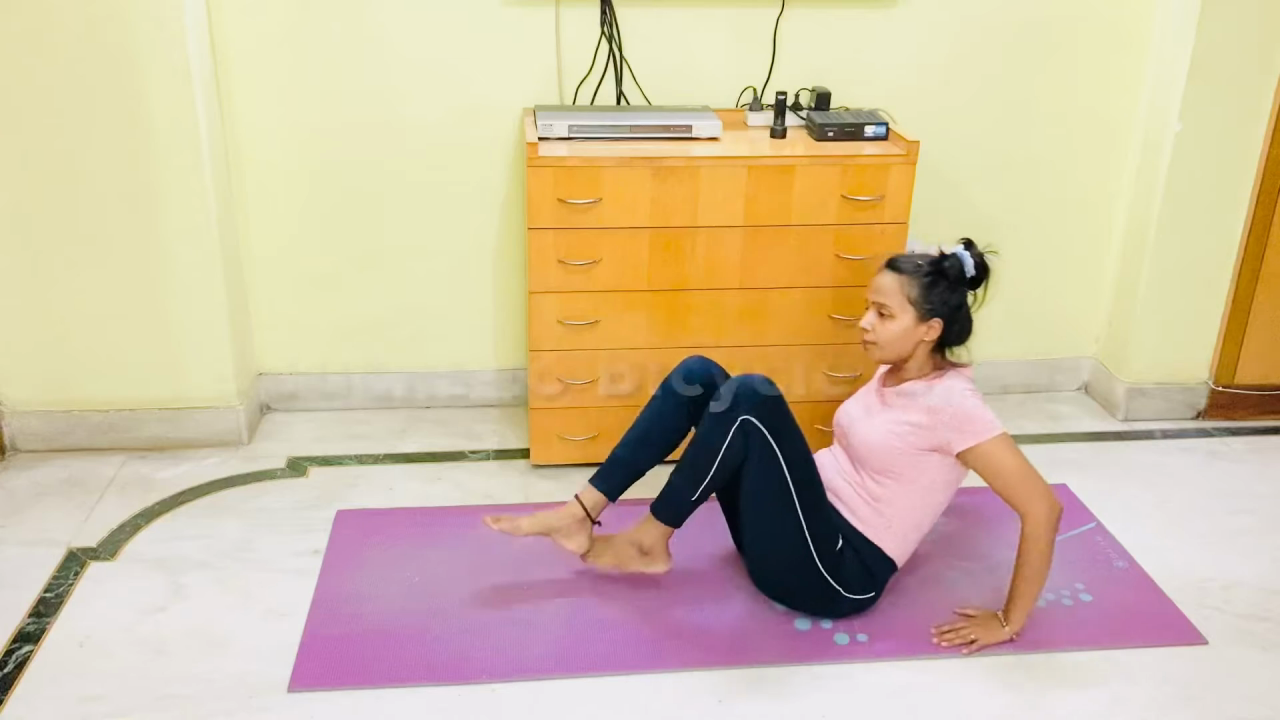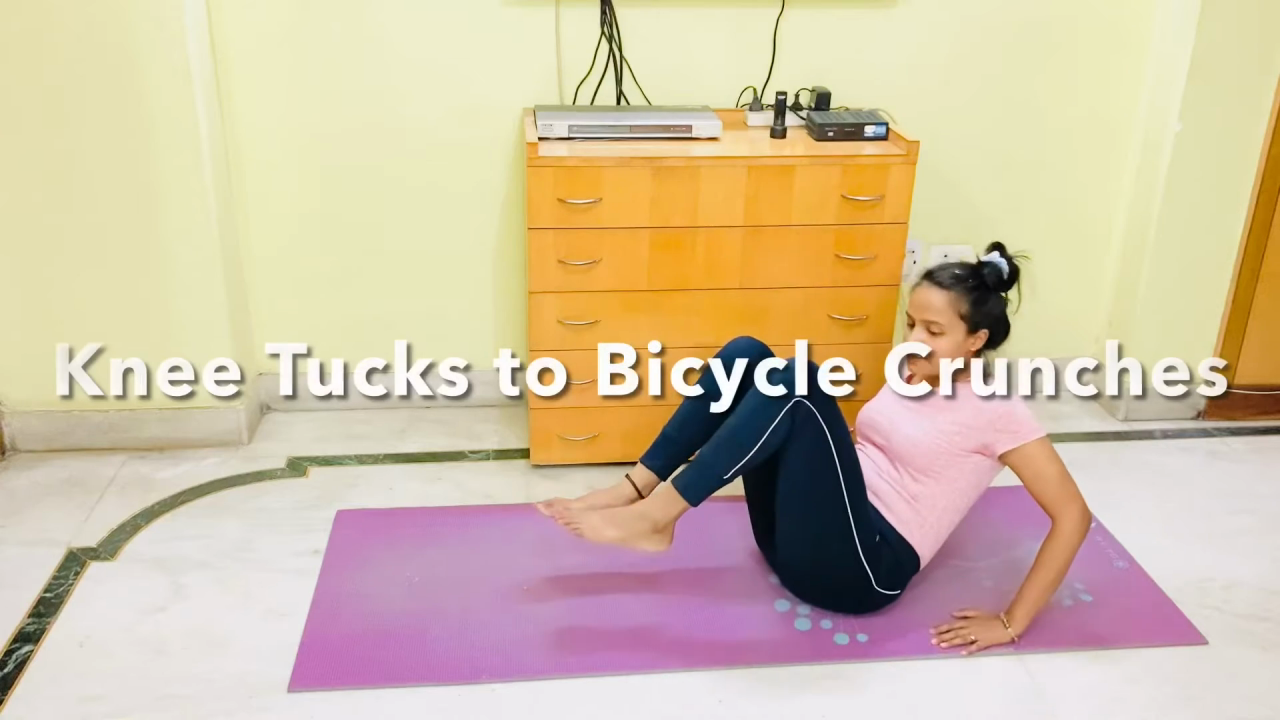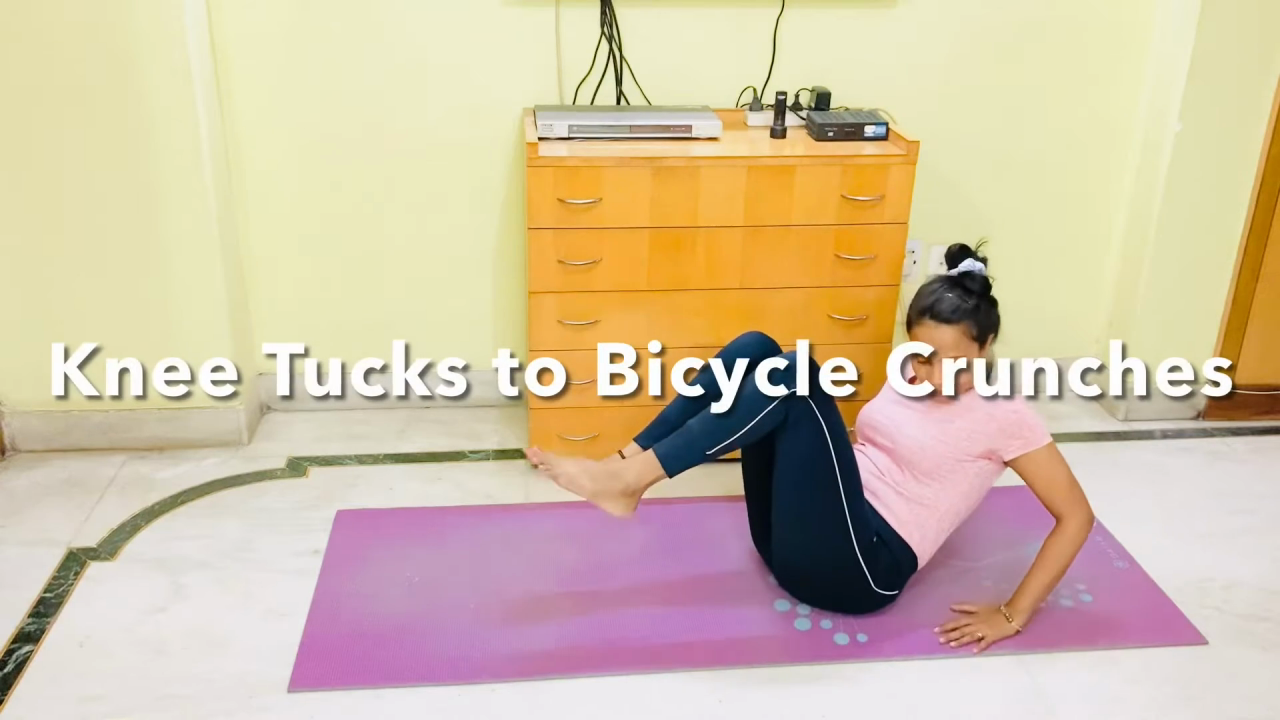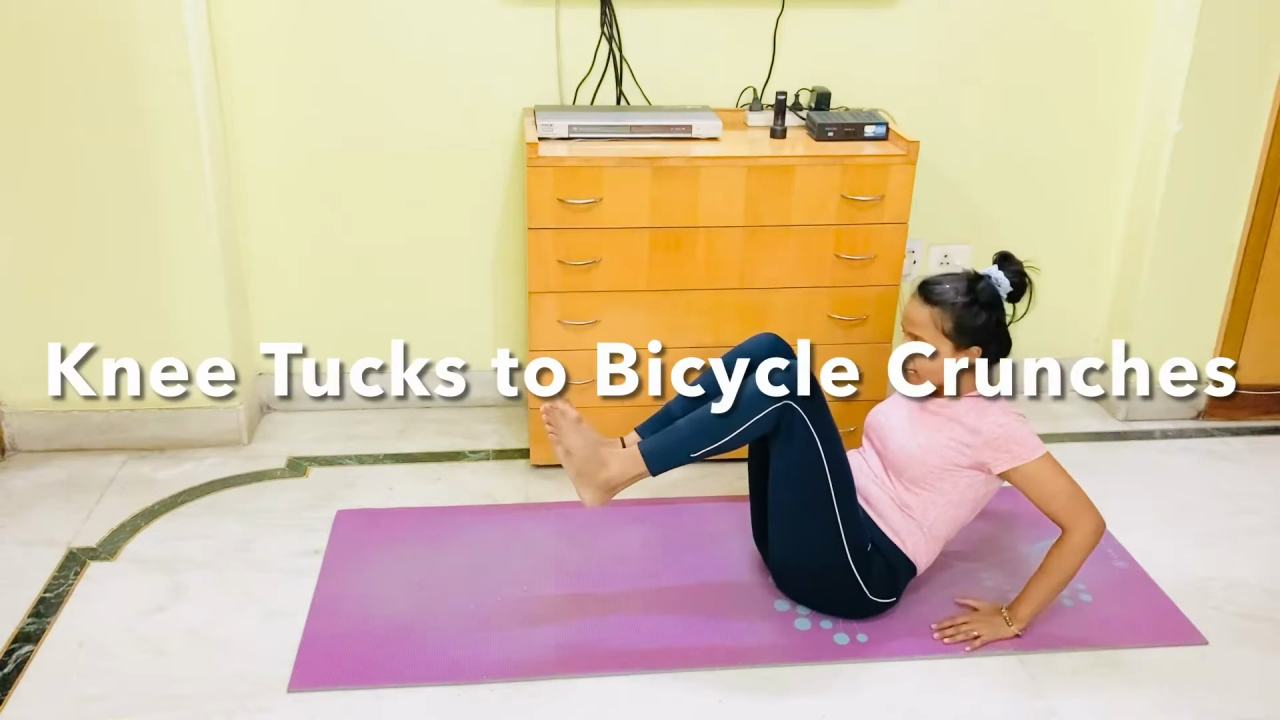
dt=0.5s
person 1, frame 1
left shoulder: (951, 404)
right shoulder: (897, 372)
left elbow: (1042, 508)
left wrist: (1008, 621)
left hip: (833, 571)
right hip: (801, 525)
left knee: (750, 395)
right knee: (698, 374)
left ankle: (650, 540)
right ankle: (583, 512)
person 1, frame 2
left shoulder: (995, 412)
right shoulder: (911, 374)
left elbow: (1072, 516)
left wrist: (1012, 622)
left hip: (858, 566)
right hip: (794, 533)
left knee: (797, 379)
right knee: (745, 355)
left ankle: (657, 517)
right ankle: (636, 488)
person 1, frame 3
left shoulder: (1003, 417)
right shoulder: (910, 376)
left elbow: (1076, 516)
left wrist: (1013, 615)
left hip: (857, 567)
right hip: (795, 534)
left knee: (794, 376)
right knee: (755, 349)
left ankle: (630, 483)
right ankle: (625, 463)
person 1, frame 4
left shoulder: (994, 428)
right shoulder: (926, 381)
left elbow: (1085, 525)
left wrist: (1013, 618)
left hip: (853, 570)
right hip: (799, 533)
left knee: (788, 386)
right knee: (768, 352)
left ankle: (615, 472)
right ankle: (623, 448)
